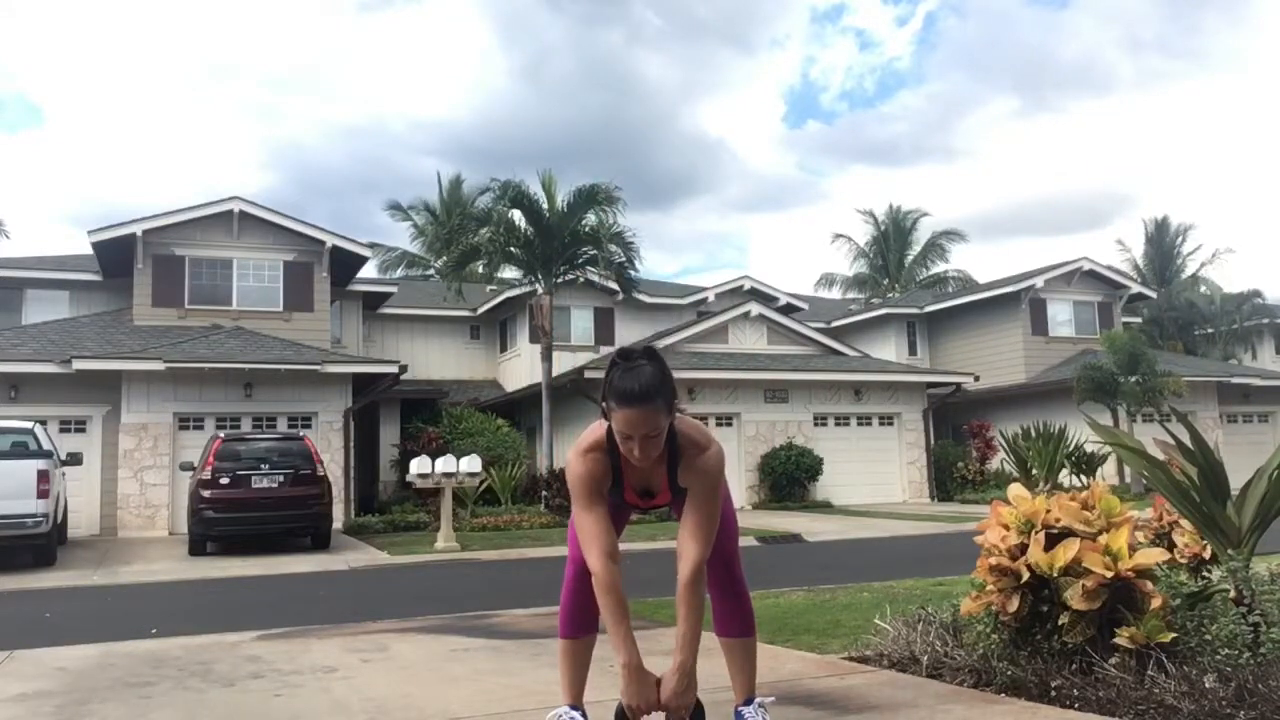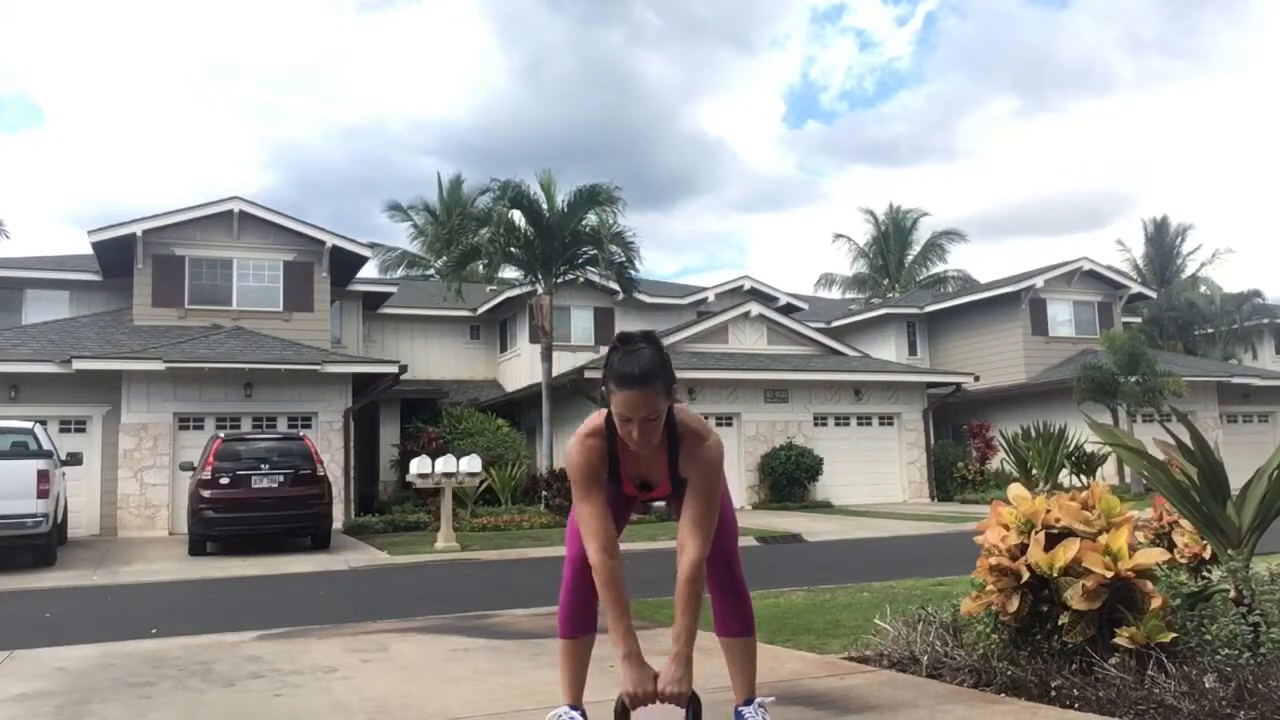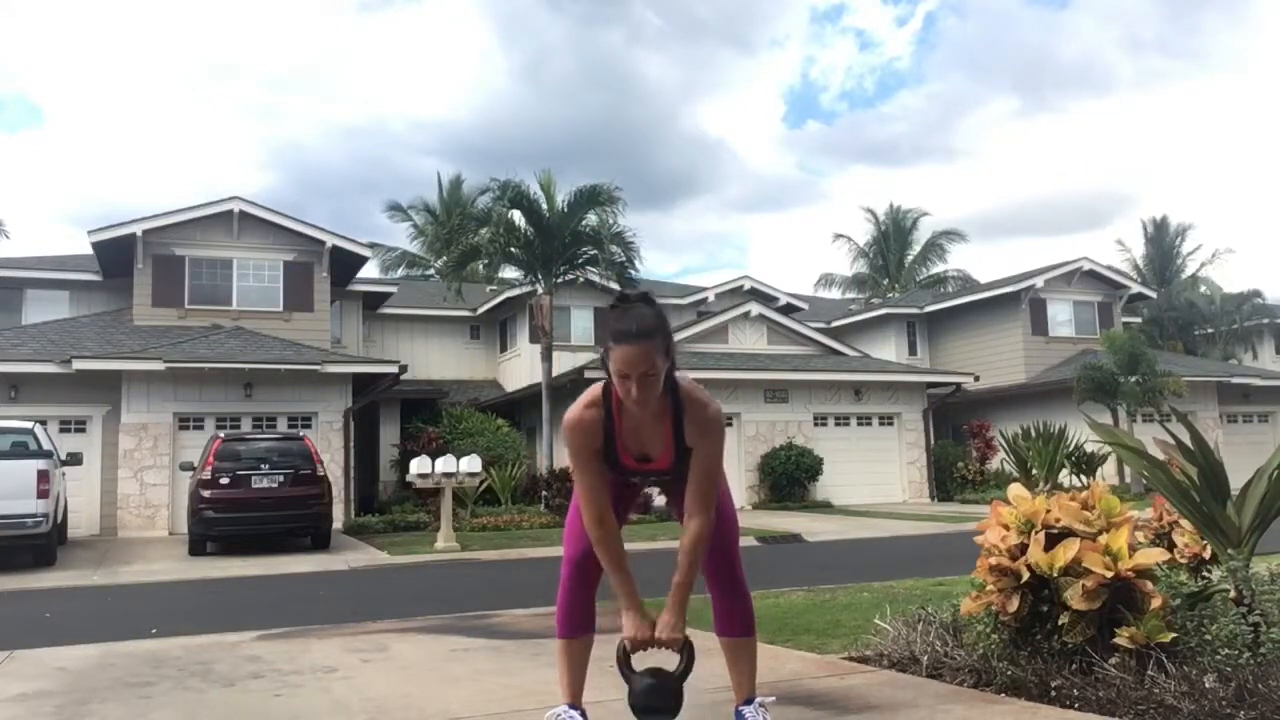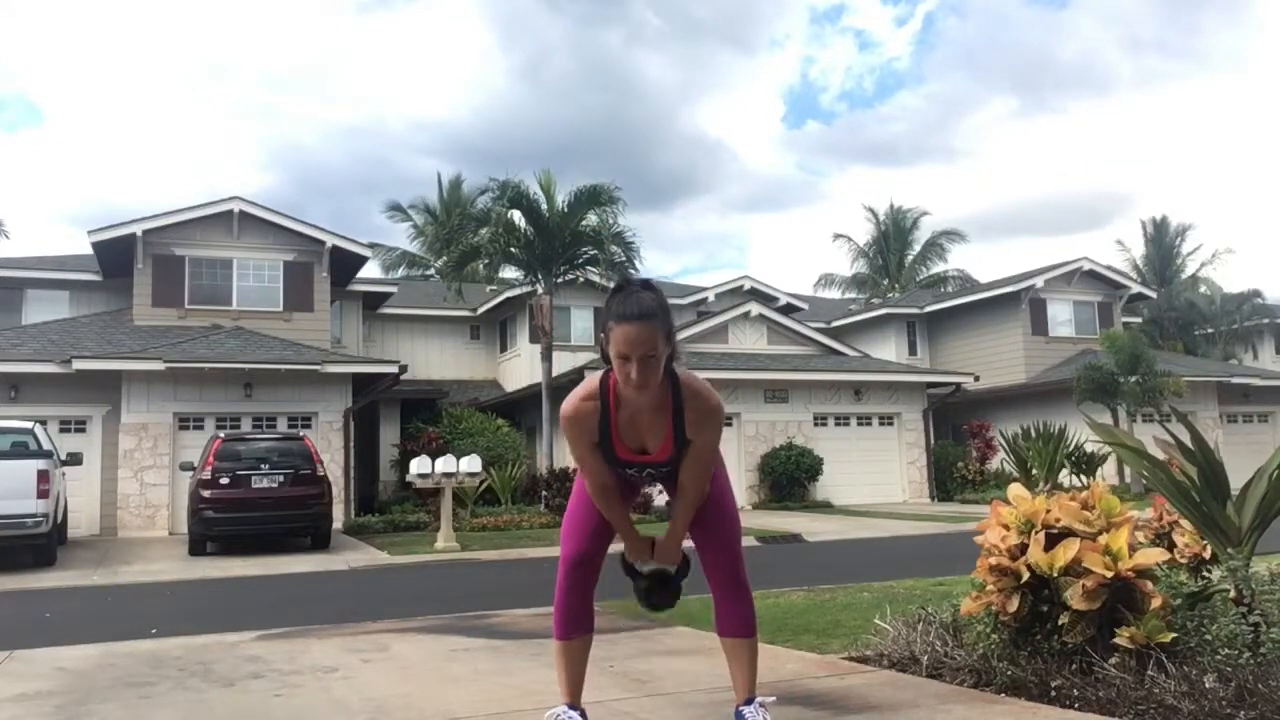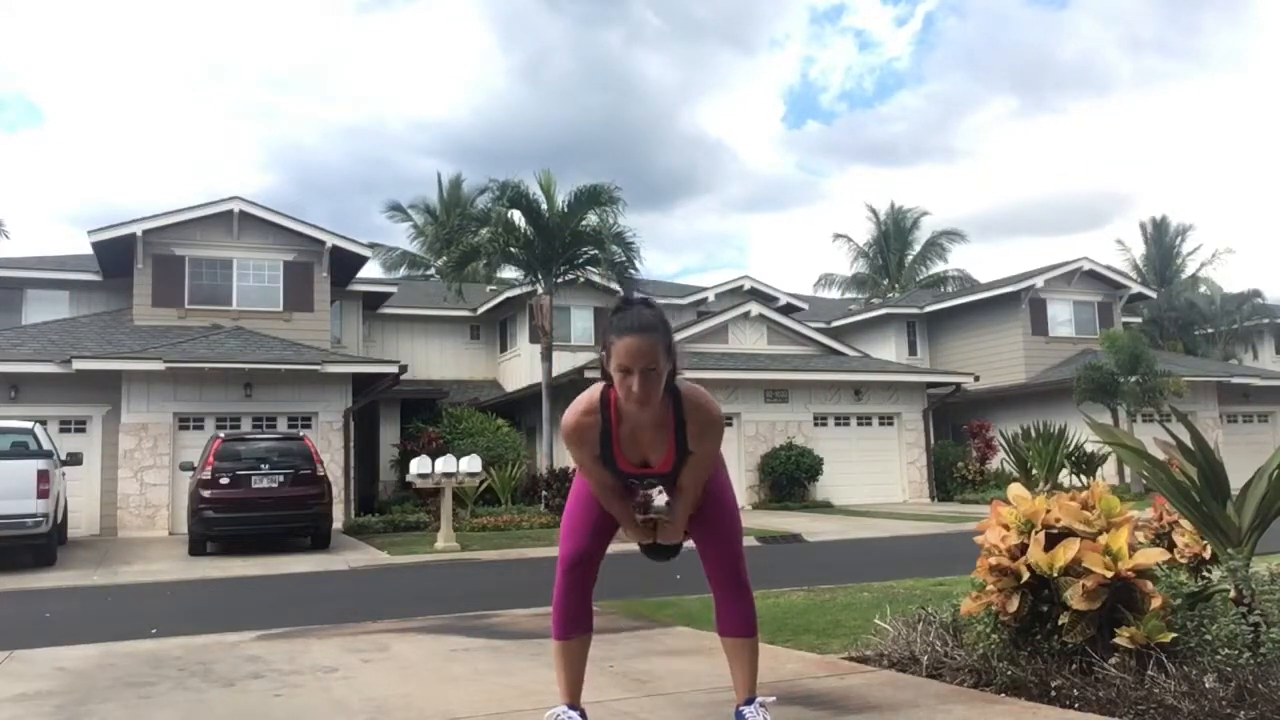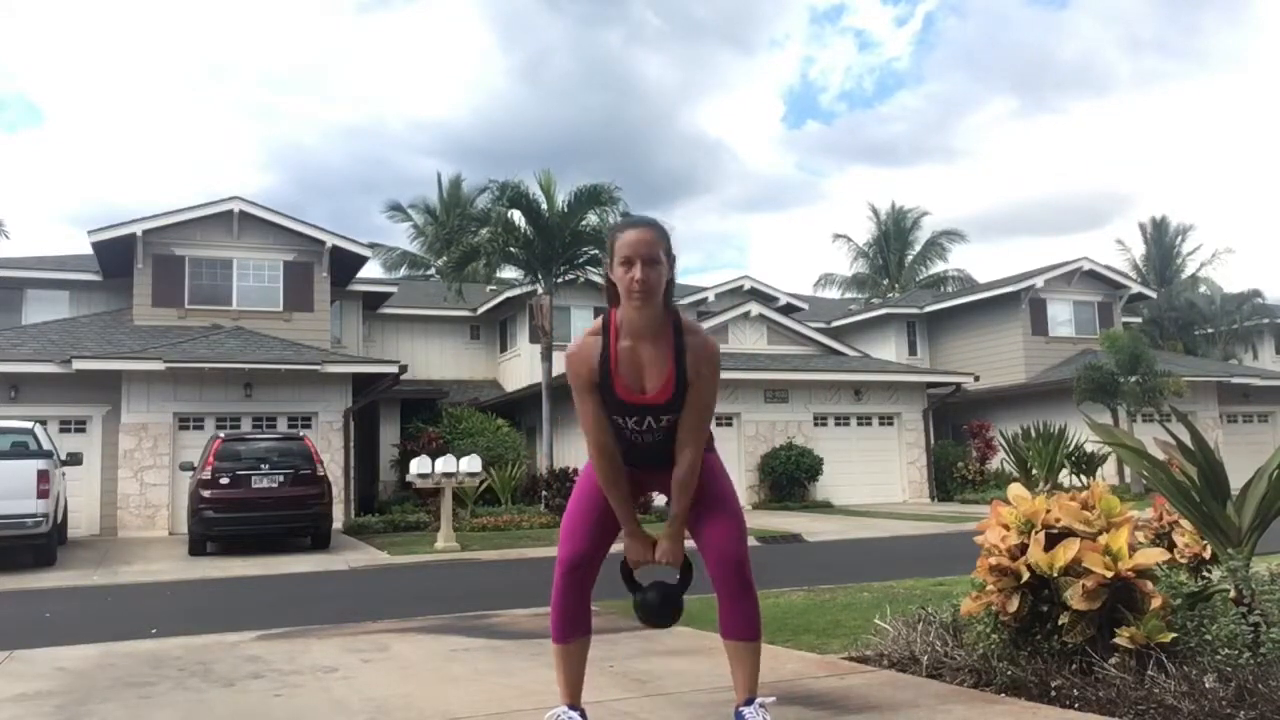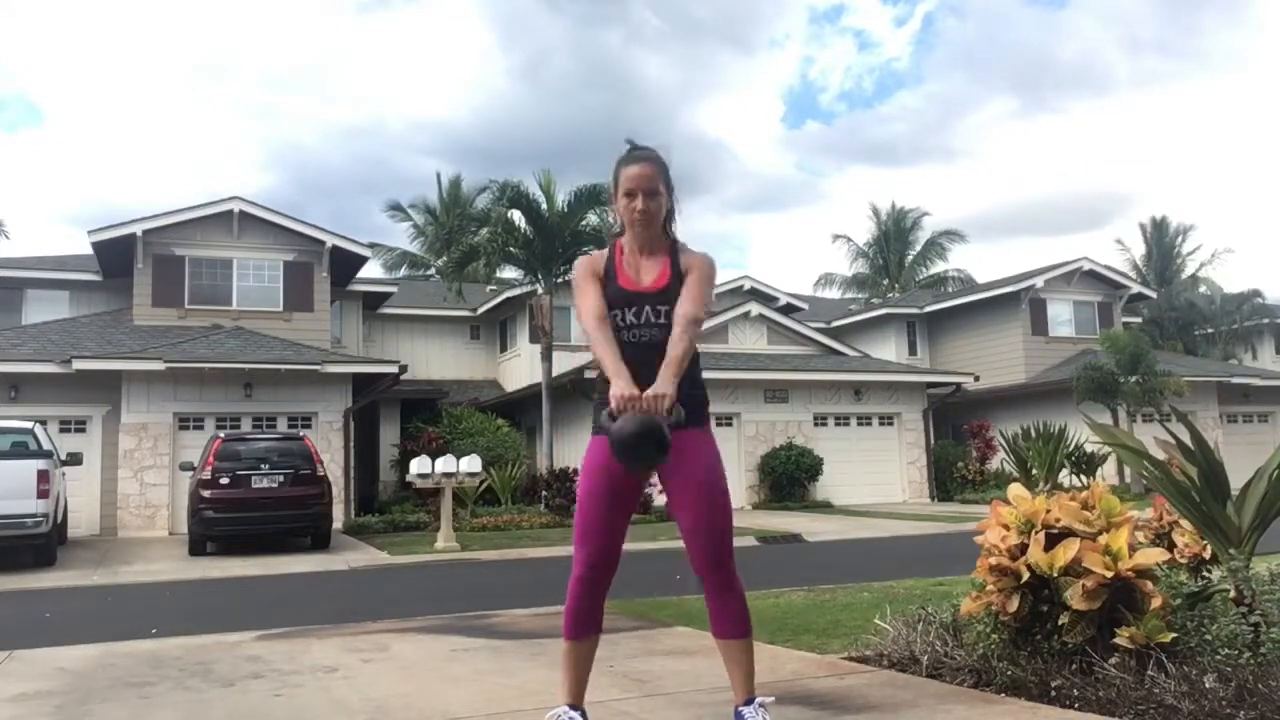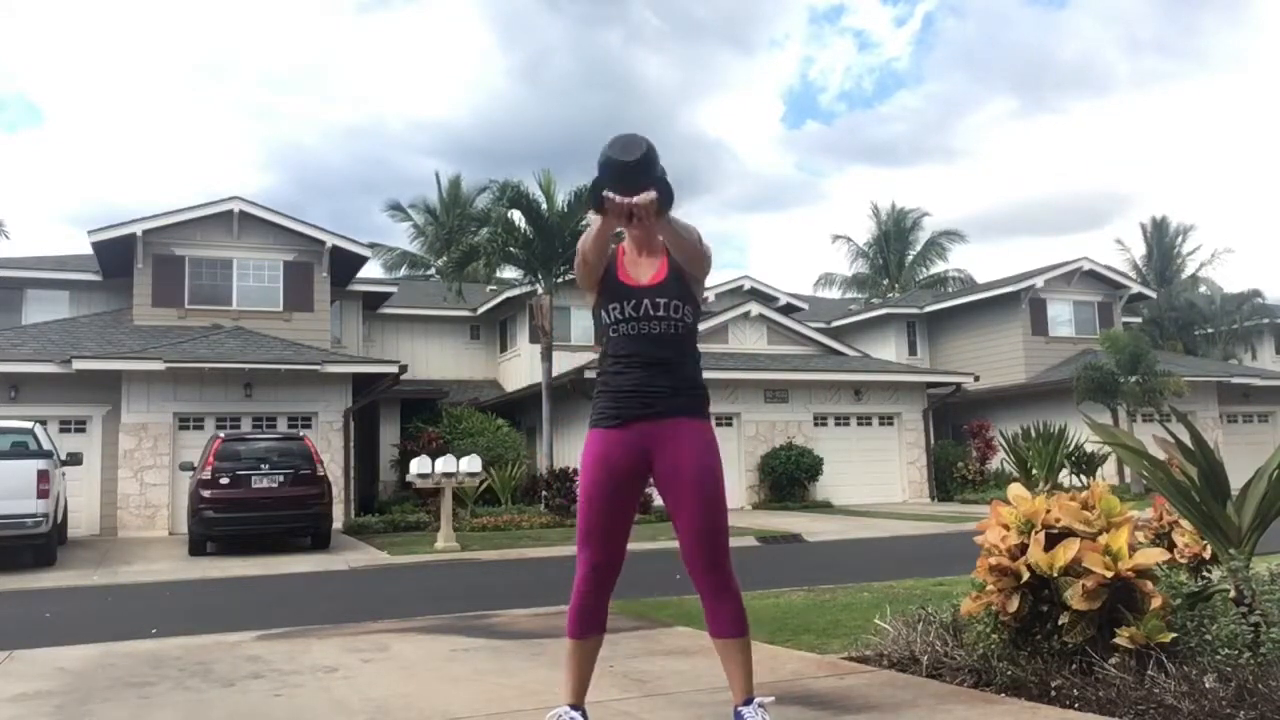
dt=0.2s
person 1, frame 1
left shoulder: (703, 454)
right shoulder: (586, 458)
left elbow: (692, 568)
right elbow: (602, 566)
left wrist: (684, 667)
right wrist: (630, 668)
left hip: (687, 482)
right hip: (612, 487)
left knee: (725, 570)
right knee: (581, 571)
person 1, frame 2
left shoulder: (701, 444)
right shoulder: (585, 447)
left elbow: (692, 554)
right elbow: (602, 555)
left wrist: (681, 659)
right wrist: (629, 660)
left hip: (685, 480)
right hip: (613, 484)
left knee: (724, 567)
right knee: (579, 569)
person 1, frame 3
left shoulder: (703, 413)
right shoulder: (582, 418)
left elbow: (699, 518)
right elbow: (598, 516)
left wrist: (676, 606)
right wrist: (629, 604)
left hip: (684, 472)
right hip: (614, 475)
left knee: (726, 569)
right knee: (577, 566)
person 1, frame 4
left shoulder: (703, 403)
right shoulder: (579, 408)
left elbow: (690, 487)
right elbow: (601, 484)
left wrist: (671, 543)
right wrist: (630, 541)
left hip: (687, 465)
right hip: (613, 471)
left knee: (728, 569)
right knee: (574, 564)
person 1, frame 5
left shoulder: (702, 413)
right shoulder: (581, 420)
left elbow: (688, 485)
right elbow: (606, 485)
left wrist: (671, 528)
right wrist: (636, 525)
left hip: (688, 472)
right hip: (612, 475)
left knee: (729, 570)
right knee: (572, 566)
person 1, frame 6
left shoulder: (699, 346)
right shoulder: (585, 351)
left elbow: (692, 446)
right elbow: (600, 446)
left wrist: (674, 532)
right wrist: (631, 530)
left hip: (687, 462)
right hip: (618, 465)
left knee: (734, 564)
right knee: (570, 565)
person 1, frame 7
left shoulder: (694, 264)
right shoulder: (592, 266)
left elbow: (688, 325)
right elbow: (596, 328)
left wrist: (668, 382)
right wrist: (619, 381)
left hip: (684, 426)
left knee: (716, 565)
right knee: (590, 566)
person 1, frame 8
left shoulder: (688, 262)
right shoulder: (599, 266)
left elbow: (692, 244)
right elbow: (587, 252)
left wrist: (658, 213)
right wrist: (608, 215)
left hip: (682, 422)
right hip: (614, 425)
left knee: (710, 565)
right knee: (595, 567)
